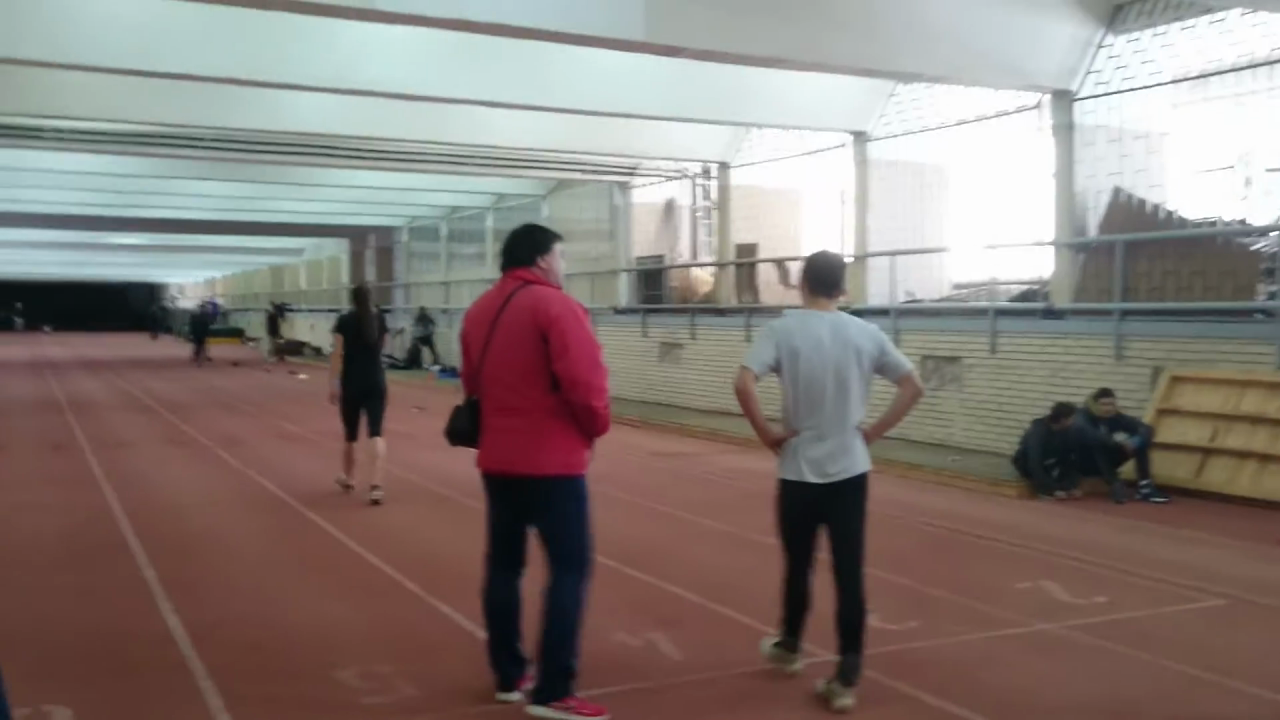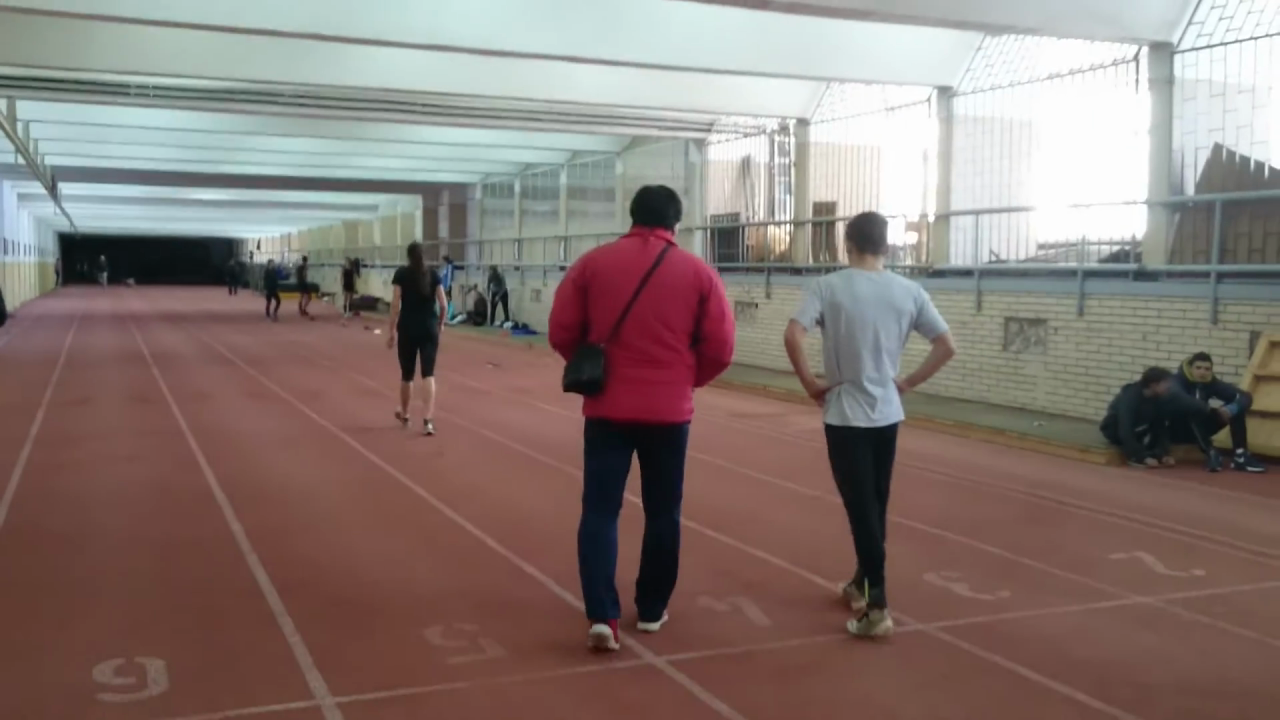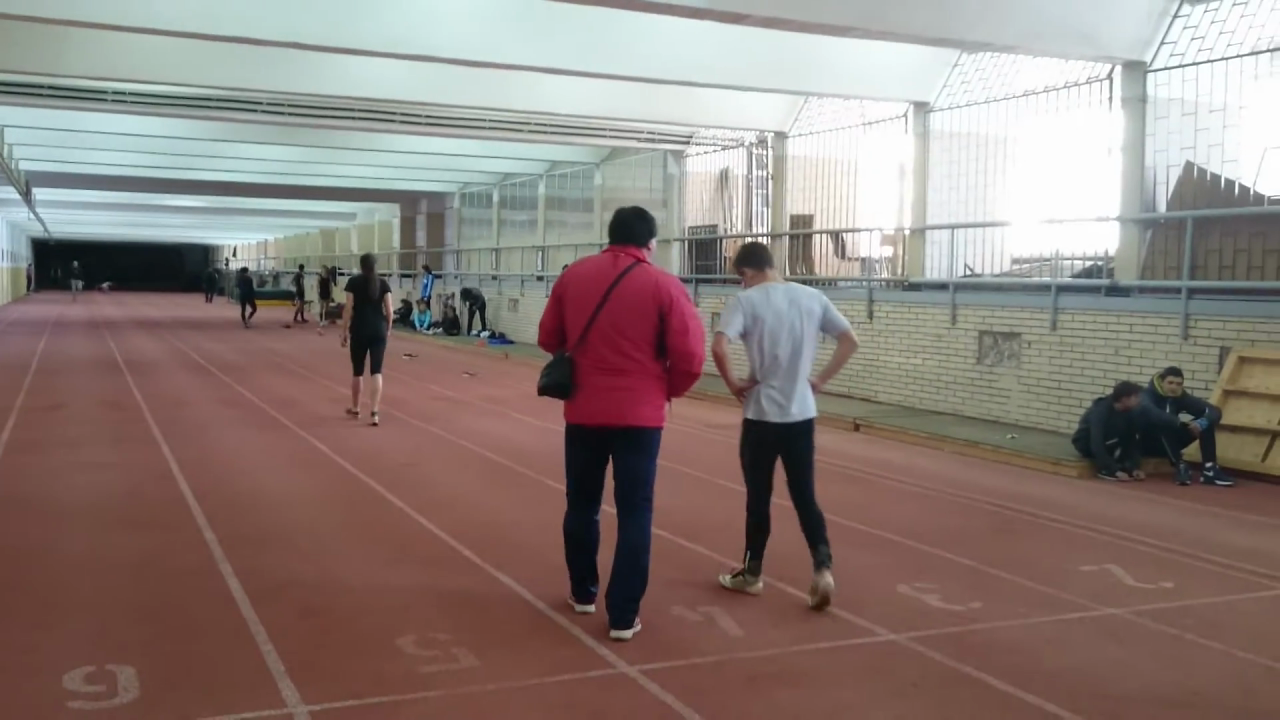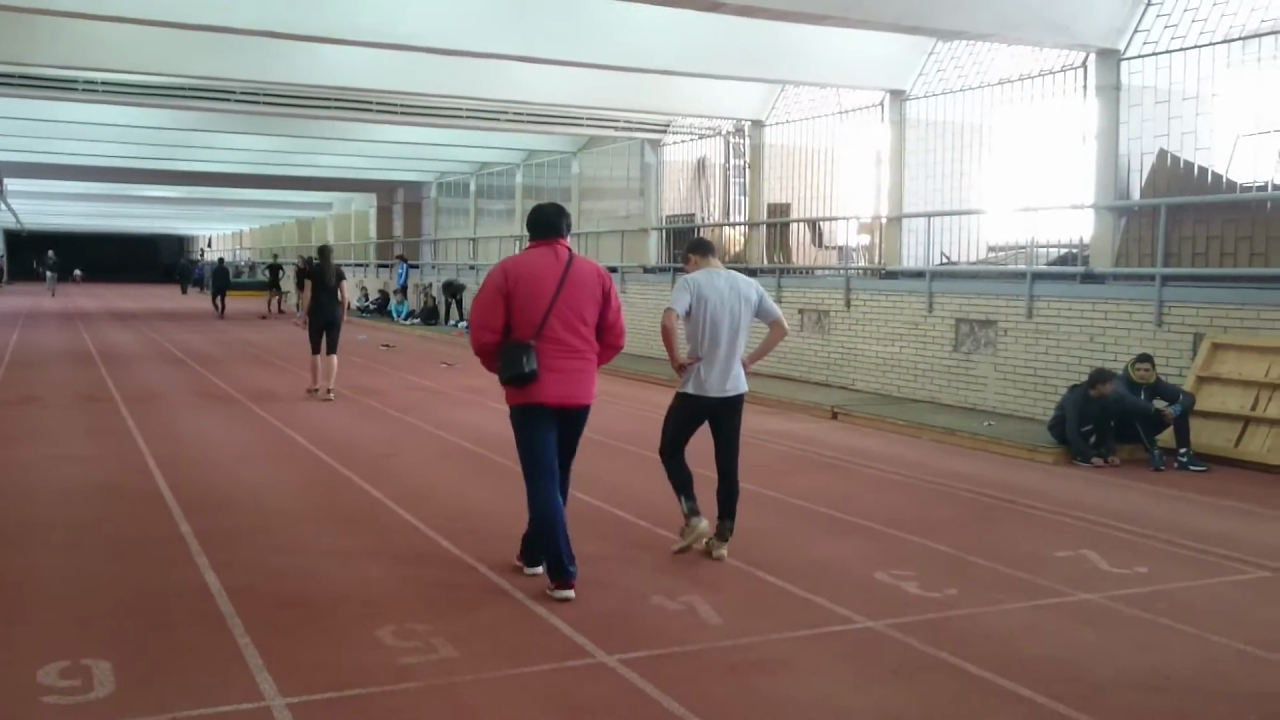
dt=1s
person 1, frame 1
left shoulder: (479, 311)
right shoulder: (555, 305)
left elbow: (473, 384)
right elbow: (585, 383)
right wrist: (594, 428)
left hip: (498, 458)
right hip: (553, 460)
left knee: (503, 565)
right knee: (570, 568)
left ankle: (508, 675)
person 1, frame 2
left shoulder: (593, 262)
right shoulder: (697, 271)
left elbow: (562, 334)
right elbow: (719, 349)
left hip: (607, 407)
right hip: (668, 410)
left knee: (599, 510)
right knee: (663, 513)
left ankle: (602, 614)
right ankle: (652, 608)
person 1, frame 3
left shoulder: (573, 276)
right shoulder: (664, 286)
left elbow: (549, 339)
right elbow: (689, 360)
right wrist: (665, 391)
left hip: (583, 410)
right hip: (640, 414)
left knee: (581, 505)
right knee: (635, 512)
left ankle: (583, 593)
right ankle: (623, 615)
person 1, frame 4
left shoulder: (508, 270)
right shoulder: (596, 273)
left elbow: (483, 336)
right elbow: (614, 338)
left wrist: (504, 370)
left hip: (531, 391)
right hip: (579, 391)
left knee: (543, 482)
right knee: (557, 478)
left ankle: (562, 575)
right ankle: (534, 554)
person 2, frame 1
left shoulder: (783, 330)
right shoulder: (866, 333)
left elbow: (744, 383)
right elbow: (913, 385)
left wrist: (766, 432)
right wrist: (873, 431)
left hip: (799, 471)
right hip: (850, 471)
left knee: (798, 566)
right knee: (849, 574)
left ankle: (788, 648)
right ankle: (846, 679)
person 2, frame 2
left shoulder: (829, 286)
right shoulder: (909, 291)
left elbow: (792, 336)
right elbow: (946, 346)
left wrist: (811, 383)
right wrist: (908, 382)
left hip: (845, 417)
right hip: (888, 415)
left knee: (862, 512)
right knee: (875, 508)
left ankle: (876, 608)
right ankle: (861, 585)
person 2, frame 3
left shoulder: (747, 300)
right shoulder: (813, 297)
left elbow: (719, 346)
right elbow: (851, 341)
left wrist: (733, 383)
right wrist: (820, 378)
left hip: (762, 414)
right hip: (802, 414)
left knee: (758, 495)
right knee: (805, 495)
left ankle: (751, 574)
right ankle: (822, 569)
person 2, frame 4
left shoulder: (691, 282)
right shoulder: (749, 285)
left elbow: (669, 321)
right elbow: (781, 328)
left wrist: (676, 358)
right wrist: (750, 359)
left hip: (697, 387)
right hip: (734, 389)
left knee: (670, 450)
right knee: (728, 465)
left ankle: (694, 518)
right ankle: (720, 538)
person 3, frame 1
left shoulder: (344, 321)
right shoulder: (379, 320)
left elbow: (337, 355)
left wrist: (333, 385)
left hip: (351, 383)
right hip: (375, 381)
left knee: (351, 434)
right knee: (376, 433)
left ankle: (348, 479)
right ankle: (376, 487)
person 3, frame 2
left shoulder: (401, 274)
right shoulder: (433, 274)
left elbow: (395, 305)
right elbow: (443, 304)
left wrist: (391, 330)
right wrist: (440, 323)
left hip: (407, 328)
right hip: (429, 328)
left knee: (407, 374)
right knee: (428, 374)
left ankle: (404, 415)
right ankle: (427, 421)
person 3, frame 3
left shoulder: (353, 282)
right shoulder: (383, 283)
left elbow: (348, 309)
right elbow: (389, 310)
left wrist: (344, 331)
right wrist: (387, 328)
left hip: (359, 330)
right hip: (378, 330)
left knee: (358, 371)
right knee: (376, 371)
left ankle: (355, 409)
right ankle: (374, 413)
person 3, frame 4
left shoulder: (313, 270)
right shoulder: (338, 271)
left elbow: (307, 294)
right elbow: (344, 296)
left wrist: (305, 314)
right wrist: (343, 313)
left hip: (317, 314)
right hip: (334, 314)
left knee: (316, 351)
right knee: (332, 351)
left ankle: (315, 386)
right ankle: (330, 389)
